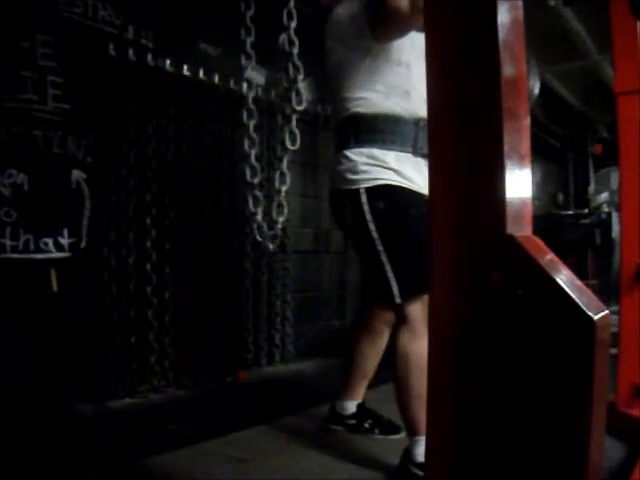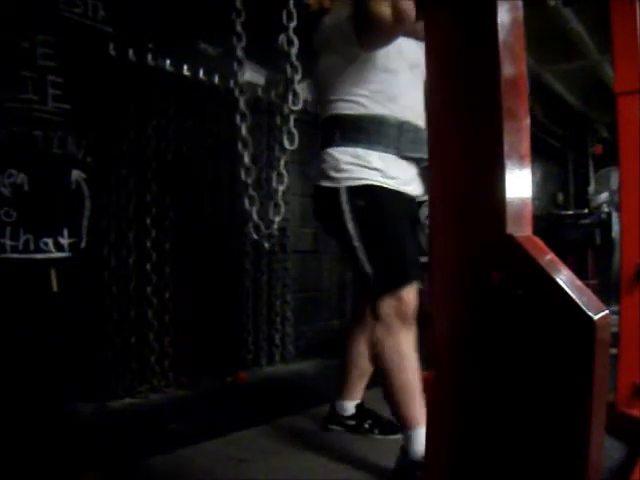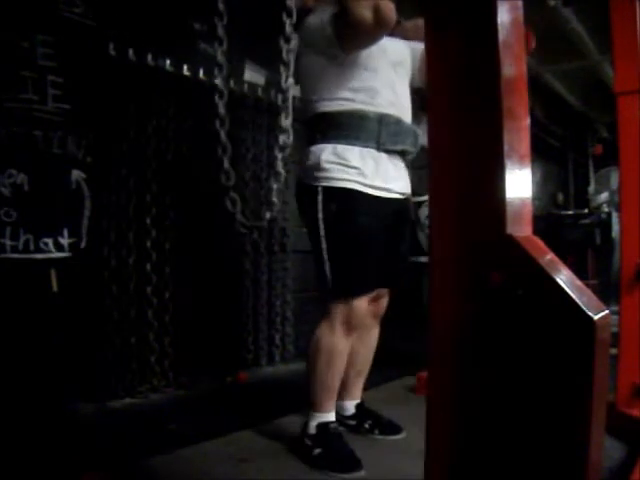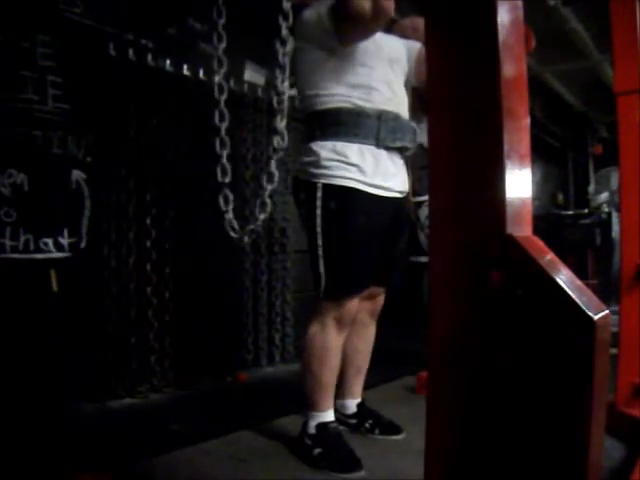
dt=0.4s
person 1, frame 1
left shoulder: (414, 39)
left hip: (413, 185)
right hip: (378, 184)
left knee: (386, 309)
right knee: (419, 312)
left ankle: (347, 407)
person 1, frame 2
left shoulder: (413, 45)
left hip: (400, 186)
right hip: (357, 182)
left knee: (382, 305)
right knee: (397, 305)
left ankle: (348, 407)
person 1, frame 3
left shoulder: (399, 46)
left hip: (391, 186)
right hip: (343, 185)
left knee: (374, 305)
right knee: (347, 310)
left ankle: (349, 407)
right ankle: (319, 427)
person 1, frame 4
left shoulder: (394, 43)
left hip: (389, 184)
right hip: (342, 182)
left knee: (369, 302)
right knee: (339, 307)
left ankle: (350, 406)
right ankle: (318, 426)
